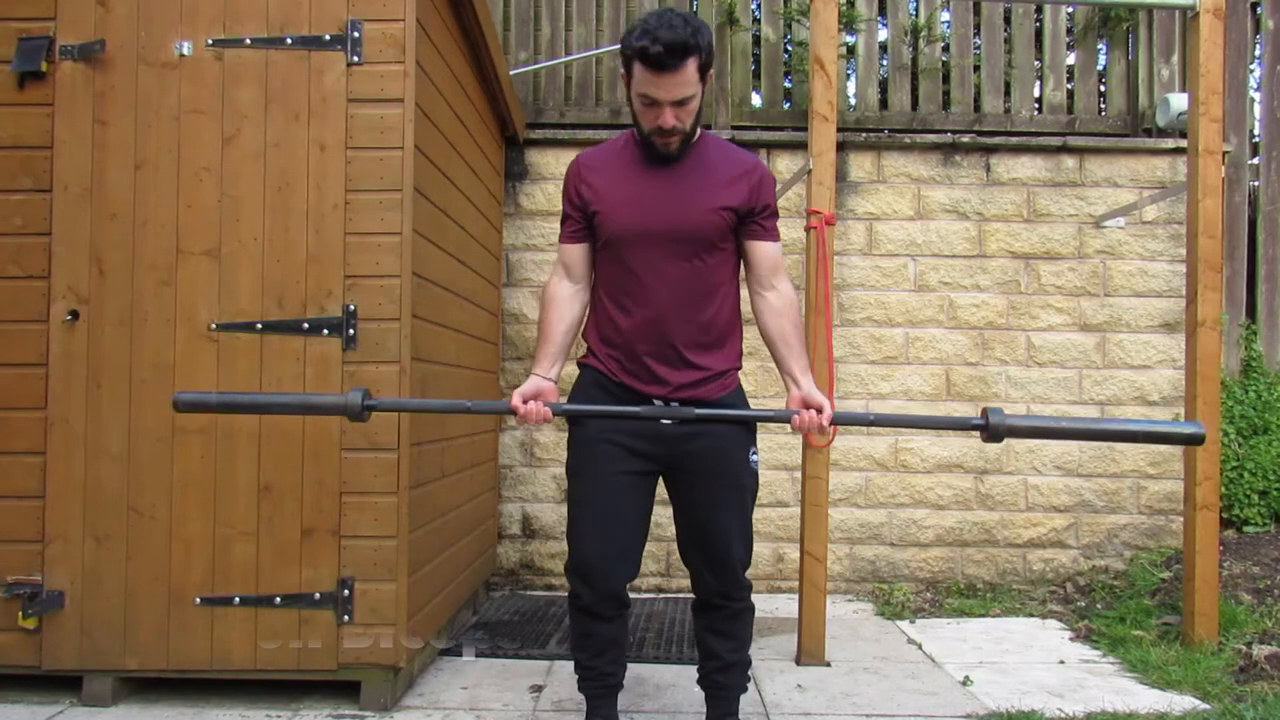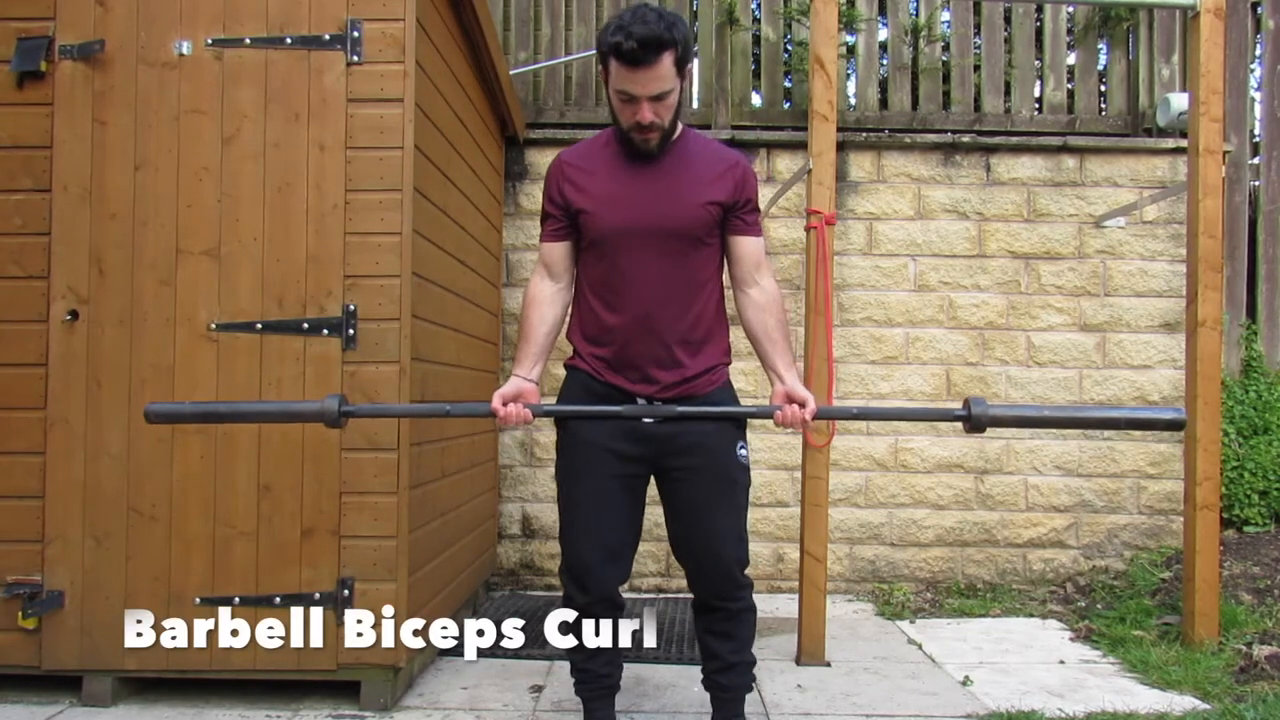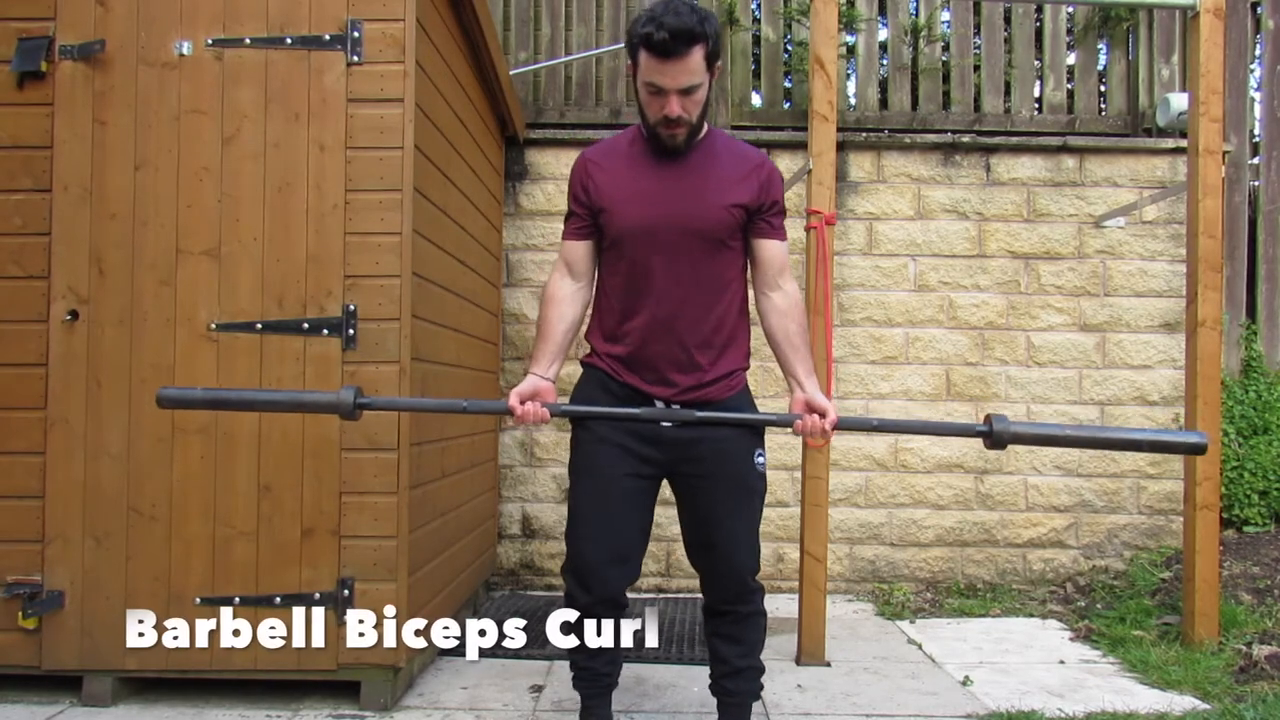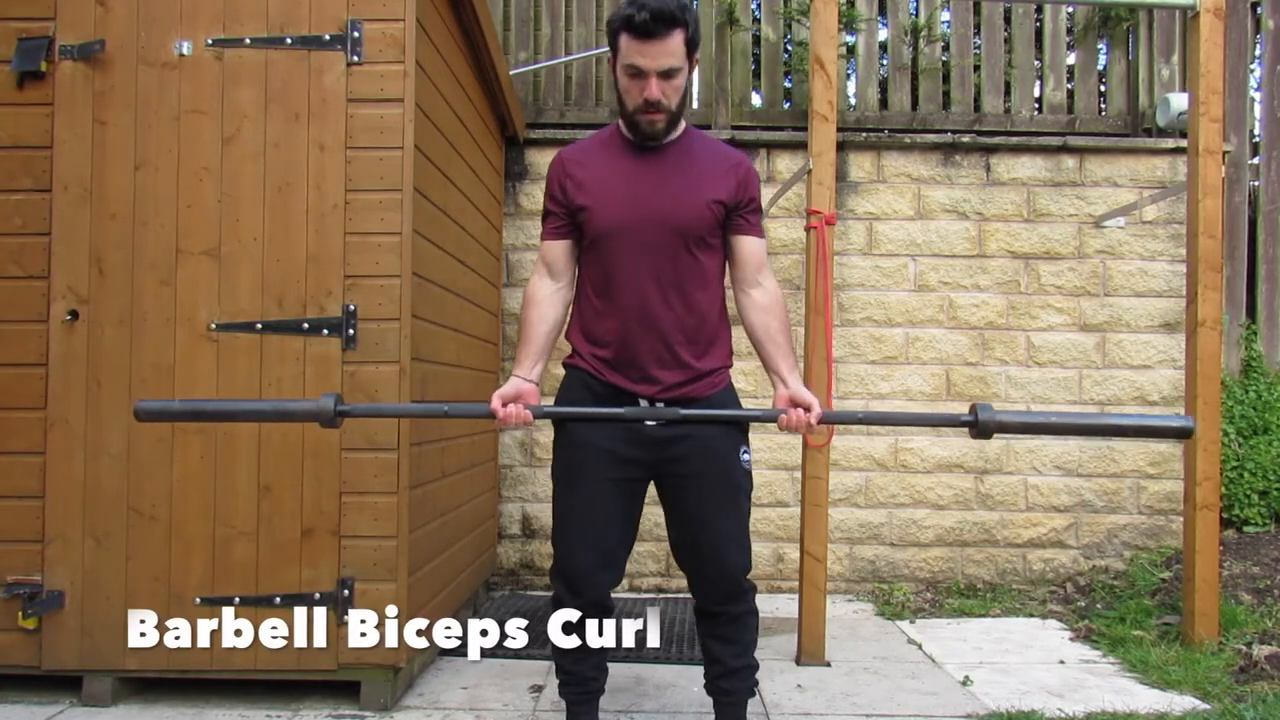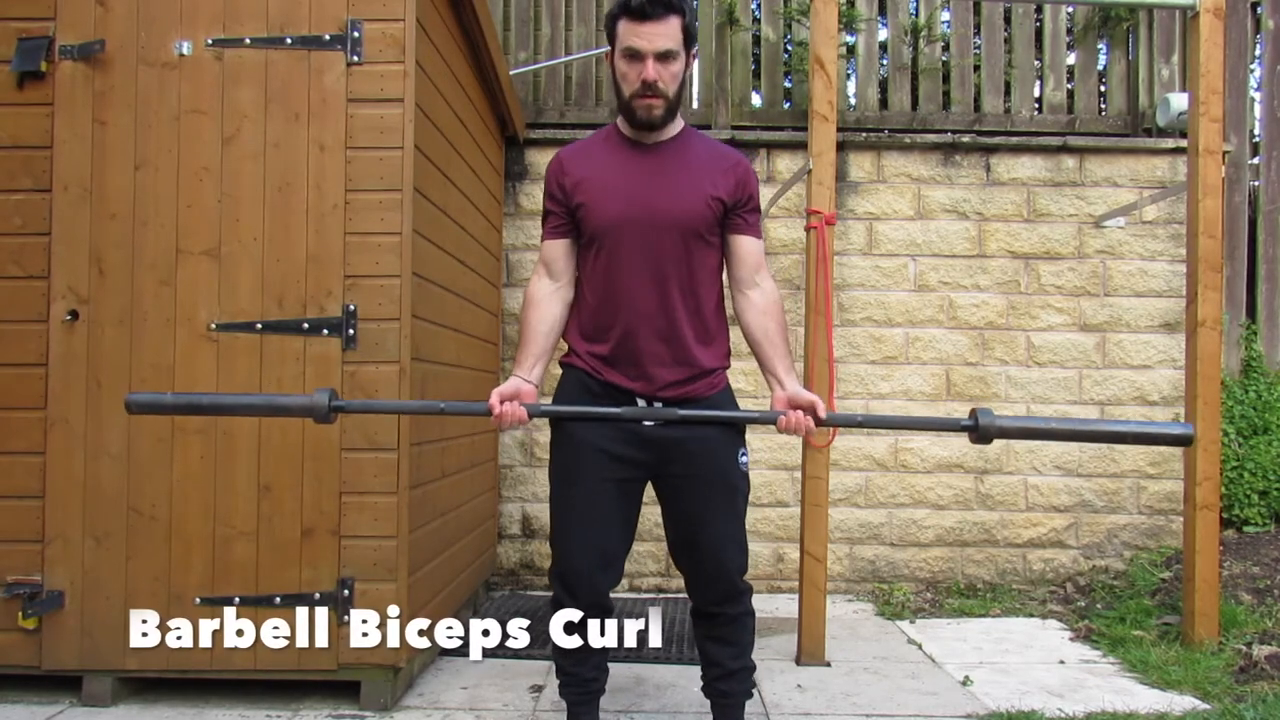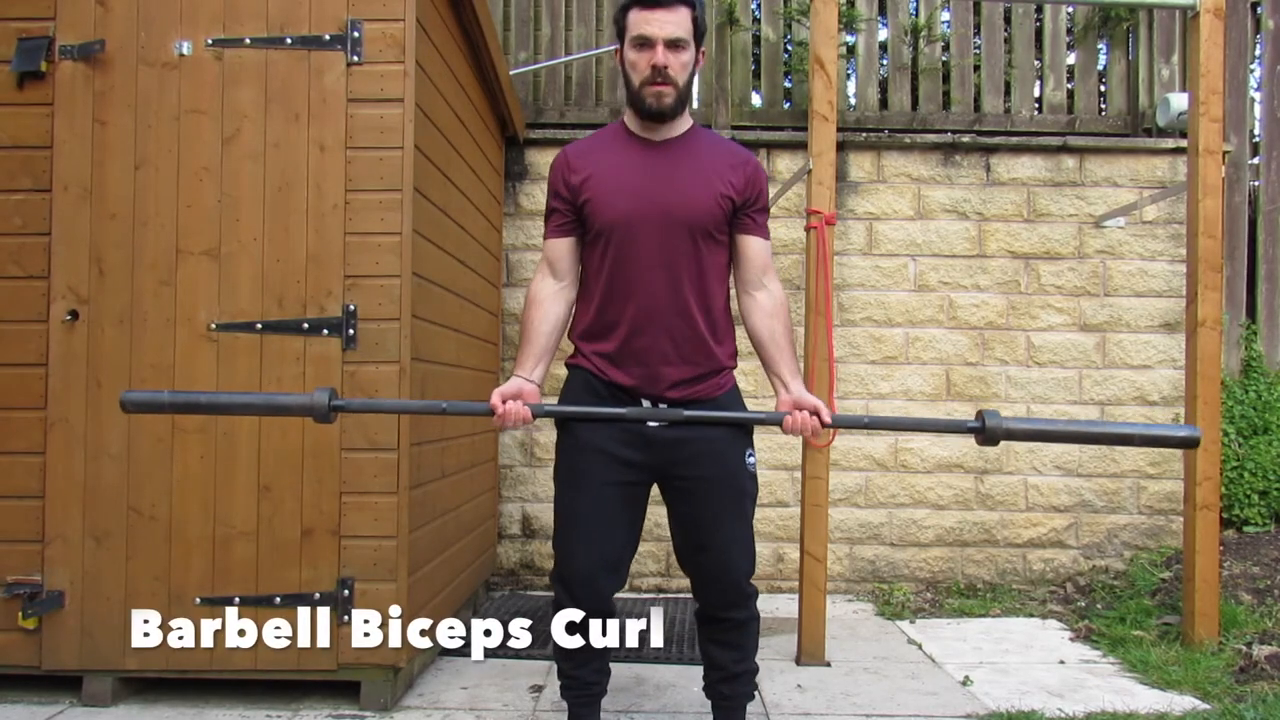
dt=0.3s
person 1, frame 1
left shoulder: (746, 175)
right shoulder: (590, 171)
left elbow: (770, 287)
right elbow: (569, 280)
left wrist: (801, 381)
right wrist: (544, 373)
left hip: (713, 407)
right hip: (608, 404)
left knee: (722, 577)
right knee: (596, 574)
person 1, frame 2
left shoulder: (727, 170)
right shoulder: (570, 170)
left elbow: (754, 282)
right elbow: (551, 280)
left wrist: (785, 376)
right wrist: (525, 375)
left hip: (703, 405)
right hip: (596, 406)
left knee: (722, 576)
right knee: (590, 578)
person 1, frame 3
left shoulder: (753, 172)
right shoulder: (595, 168)
left elbow: (776, 287)
right elbow: (572, 278)
left wrist: (805, 384)
right wrist: (541, 373)
left hip: (720, 408)
right hip: (612, 405)
left knee: (733, 583)
right knee: (594, 578)
person 1, frame 4
left shoulder: (731, 170)
right shoulder: (573, 167)
left elbow: (755, 284)
right elbow: (552, 279)
left wrist: (788, 381)
right wrist: (525, 375)
left hip: (704, 408)
right hip: (595, 406)
left knee: (724, 581)
right knee: (581, 581)
person 1, frame 5
left shoulder: (729, 169)
right shoulder: (571, 167)
left elbow: (752, 284)
right elbow: (553, 280)
left wrist: (784, 381)
right wrist: (525, 376)
left hip: (701, 407)
right hip: (592, 406)
left knee: (721, 582)
right knee: (580, 582)
person 1, frame 6
left shoulder: (738, 169)
right shoulder: (577, 163)
left elbow: (758, 285)
right elbow: (556, 278)
left wrist: (790, 385)
right wrist: (526, 375)
left hip: (709, 409)
right hip: (597, 406)
left knee: (727, 586)
right knee: (583, 584)
